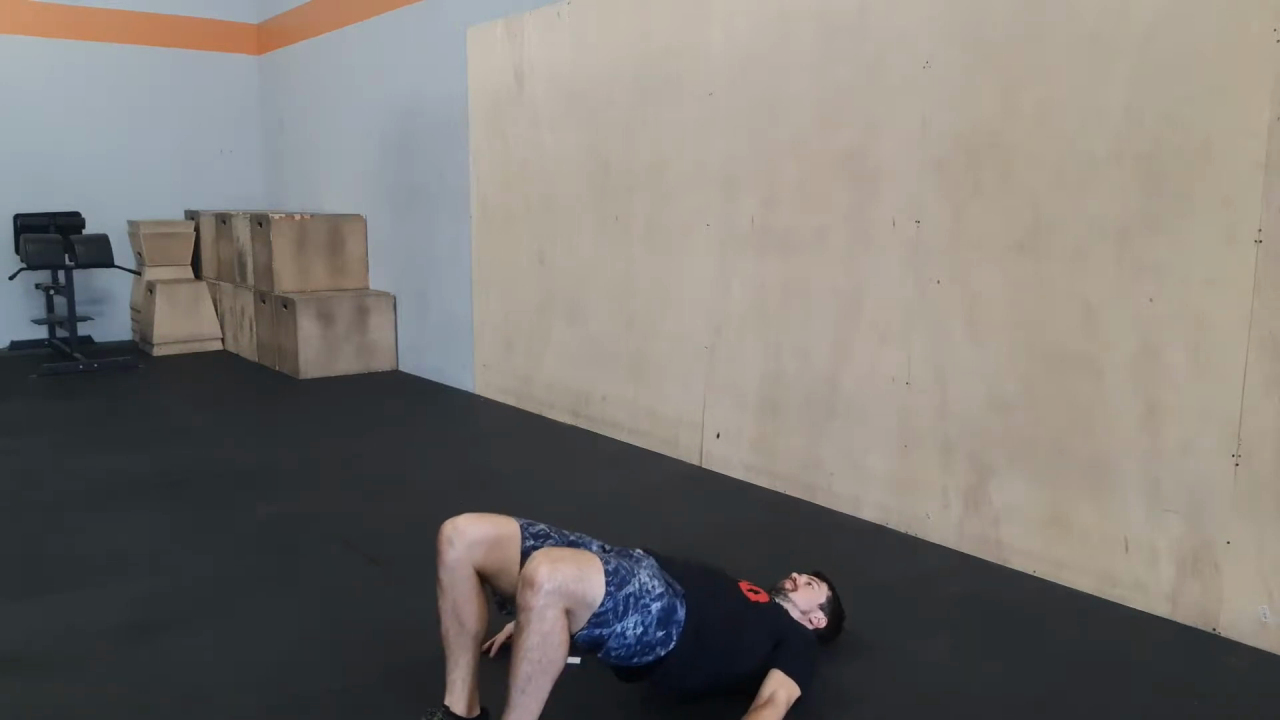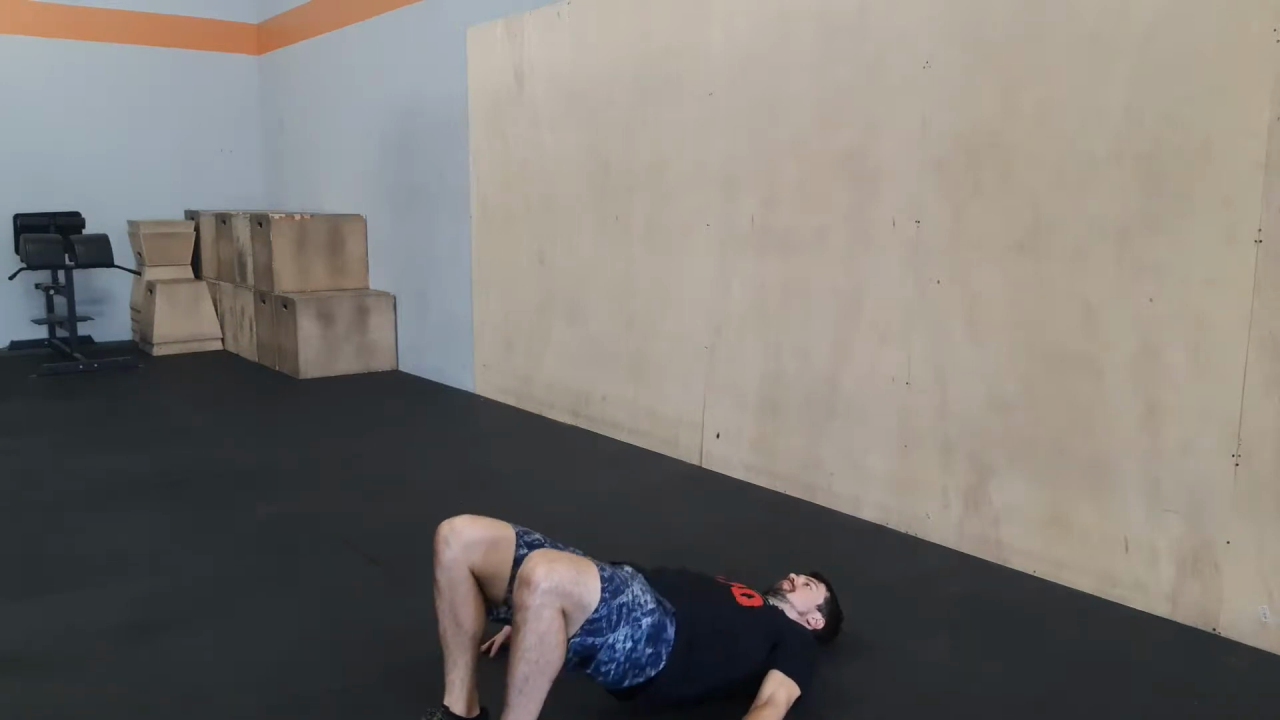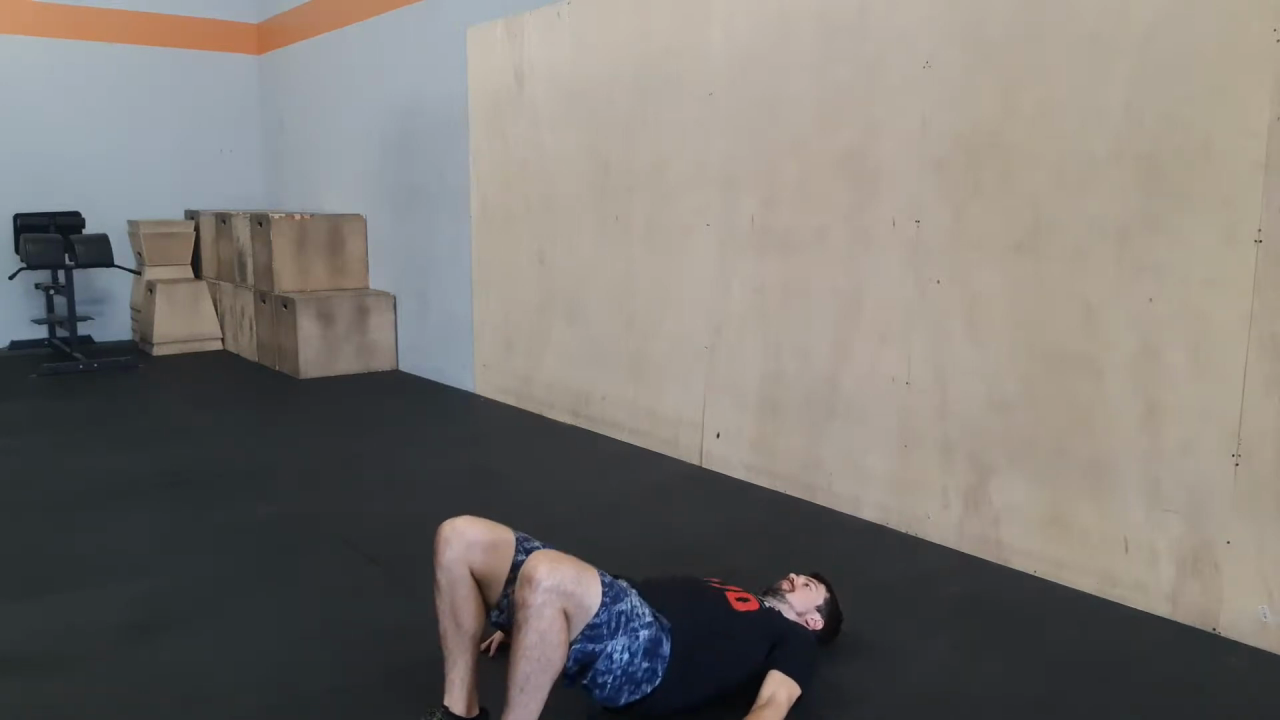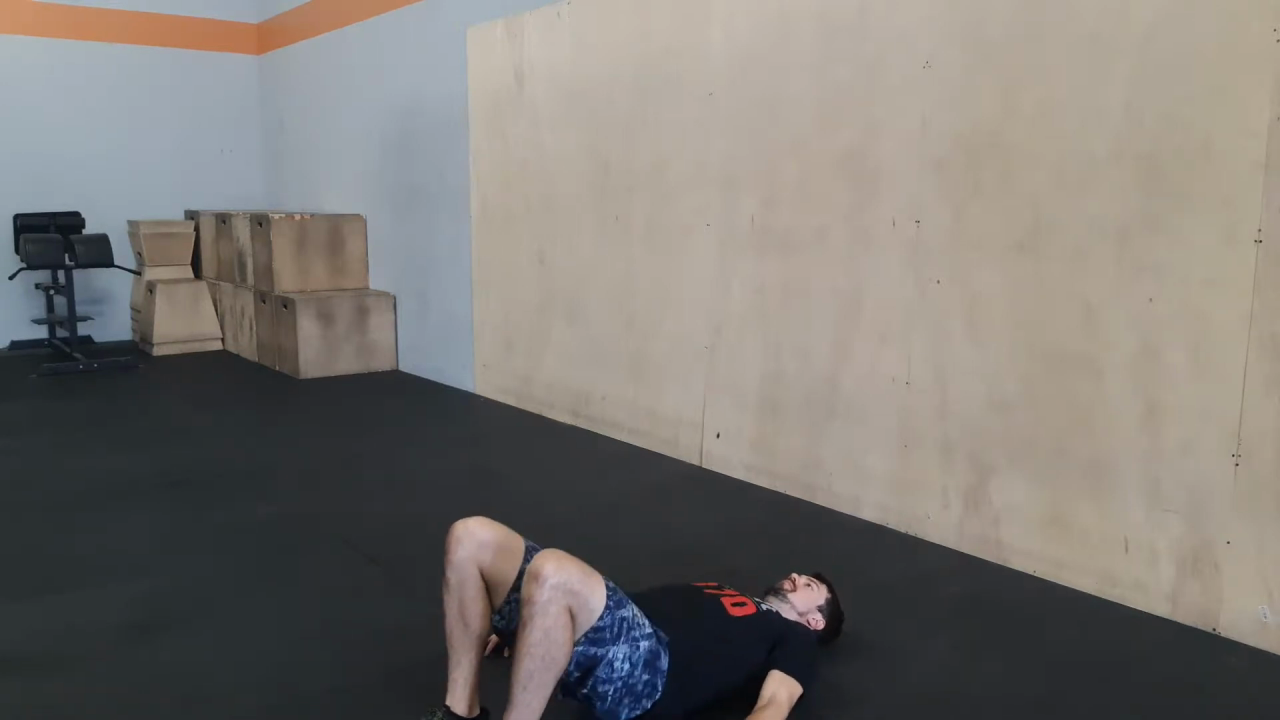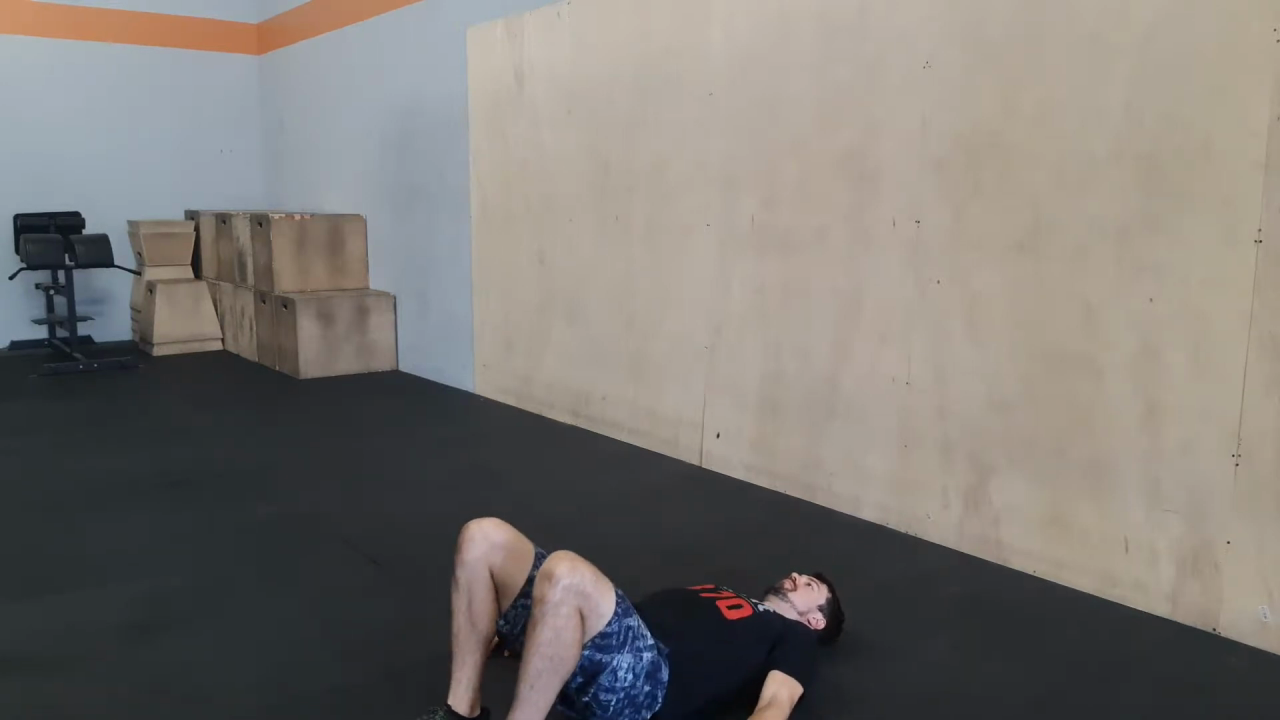
dt=0.2s
person 1, frame 1
left shoulder: (796, 639)
right shoulder: (736, 597)
right wrist: (535, 619)
left hip: (660, 611)
left knee: (548, 578)
right knee: (462, 537)
person 1, frame 2
left shoulder: (794, 638)
right shoulder: (726, 597)
right wrist: (532, 620)
left hip: (650, 634)
left knee: (543, 577)
right knee: (458, 538)
person 1, frame 3
left shoulder: (793, 639)
right shoulder: (722, 598)
right wrist: (529, 621)
left hip: (645, 649)
left knee: (546, 575)
right knee: (460, 538)
person 1, frame 4
left shoulder: (792, 638)
right shoulder: (720, 595)
right wrist: (531, 621)
left hip: (643, 665)
right hip: (595, 651)
left knee: (553, 572)
right knee: (472, 537)
person 1, frame 5
left shoulder: (793, 638)
right shoulder: (718, 596)
right wrist: (524, 622)
left hip: (641, 674)
right hip: (589, 660)
left knee: (566, 573)
right knee: (485, 538)
